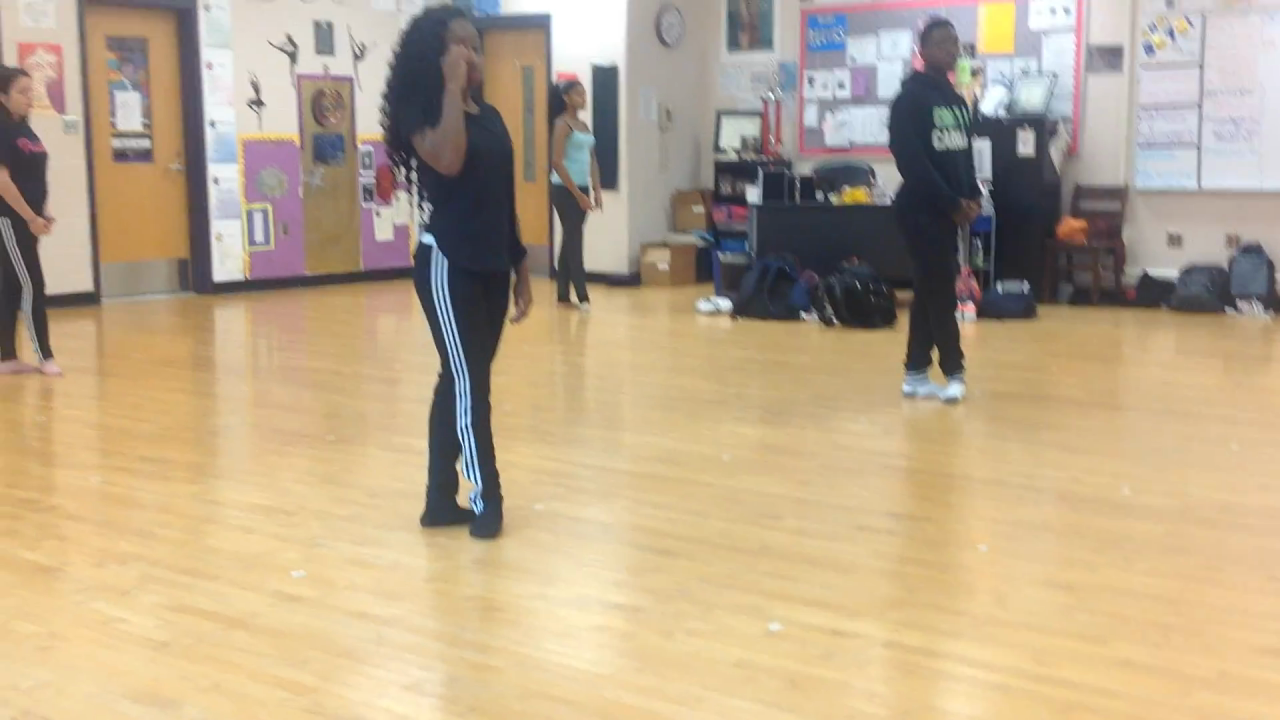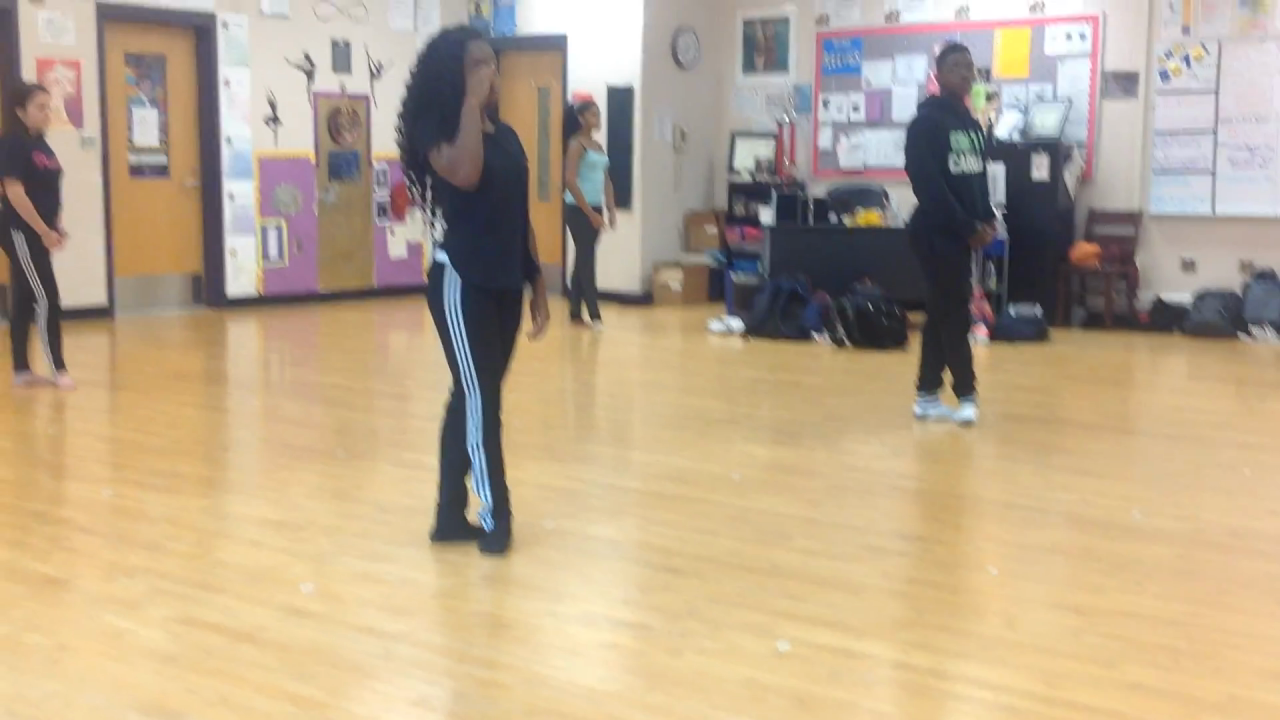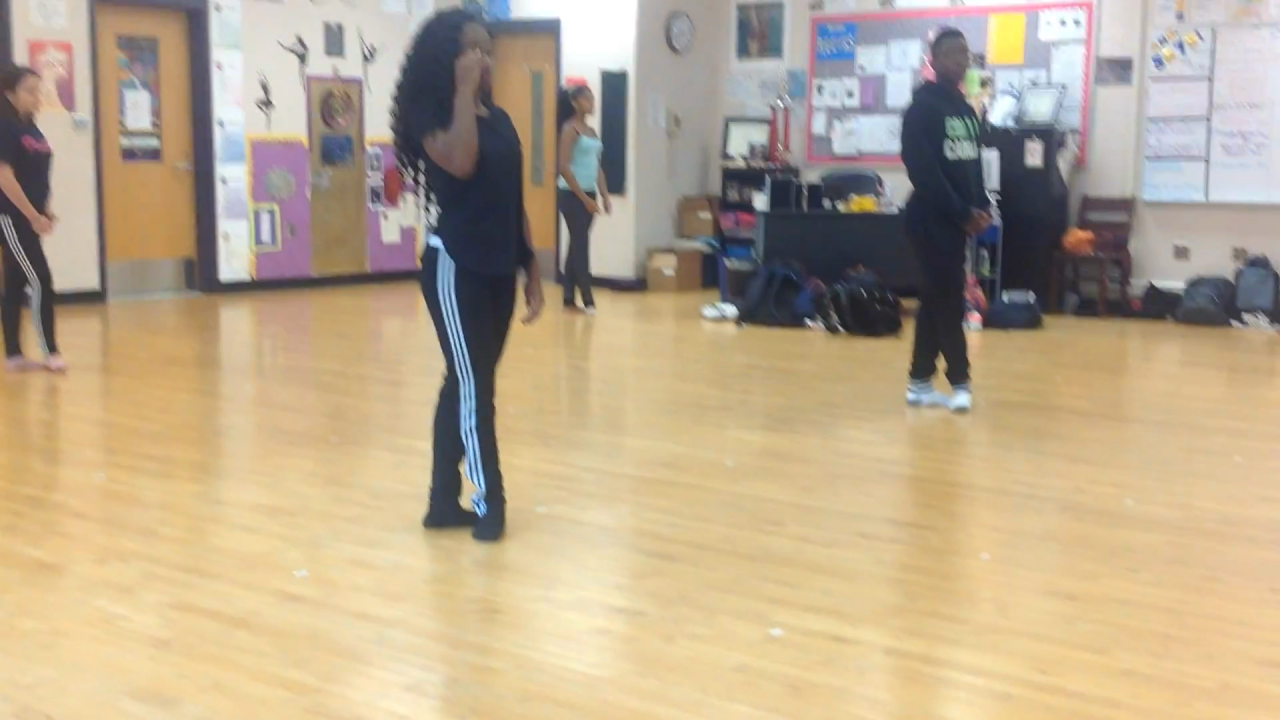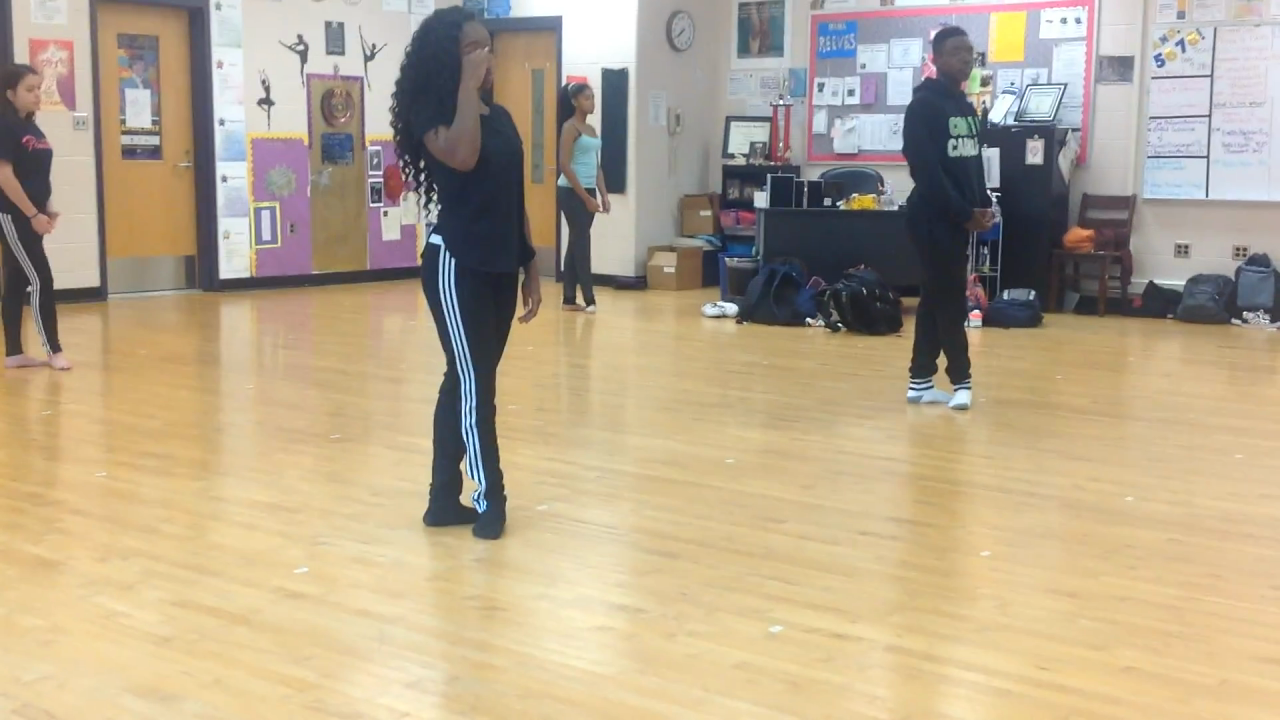
dt=0.2s
person 1, frame 1
left shoulder: (490, 116)
right shoulder: (421, 111)
right elbow: (448, 161)
left wrist: (520, 268)
right wrist: (452, 87)
left hip: (491, 265)
right hip: (448, 263)
left knee: (461, 381)
right knee: (468, 381)
left ankle: (440, 500)
right ankle: (485, 500)
person 1, frame 2
left shoulder: (506, 135)
right shoulder: (437, 129)
right elbow: (464, 174)
left wrist: (537, 284)
right wrist: (471, 103)
left hip: (504, 283)
right hip: (461, 280)
left knee: (473, 398)
right knee: (479, 399)
left ankle: (451, 514)
right ankle: (495, 515)
person 1, frame 3
left shoulder: (500, 119)
right shoulder: (431, 115)
right elbow: (459, 163)
left wrist: (531, 269)
right wrist: (463, 92)
left hip: (497, 269)
right hip: (454, 266)
left knee: (466, 384)
right knee: (473, 385)
left ankle: (444, 501)
right ankle: (488, 501)
person 1, frame 4
left shoulder: (501, 117)
right shoulder: (432, 112)
right elbow: (462, 157)
left wrist: (530, 267)
right wrist: (467, 87)
left hip: (499, 267)
right hip: (456, 264)
left knee: (467, 382)
right knee: (474, 383)
left ankle: (444, 498)
right ankle: (489, 499)
person 2, frame 1
left shoulder: (956, 100)
right shoulder: (910, 98)
left elbow: (964, 153)
right elbow: (911, 160)
left wrist: (971, 197)
right wrist: (951, 203)
left hip: (949, 209)
right hip: (923, 209)
left knee: (931, 290)
right knee: (940, 290)
left ankle: (916, 373)
right ankle: (953, 372)
person 2, frame 2
left shoulder: (972, 124)
right shoulder: (927, 122)
left elbow: (979, 177)
right elbow: (927, 183)
left wrist: (986, 221)
right wrist: (968, 226)
left hip: (963, 233)
right hip: (937, 231)
left knee: (943, 312)
right knee: (954, 313)
left ankle: (927, 395)
right ankle: (965, 394)
person 2, frame 3
left shoulder: (966, 109)
right shoulder: (922, 108)
left elbow: (973, 164)
right elbow: (923, 170)
left wrist: (981, 207)
right wrist: (963, 212)
left hip: (958, 219)
right hip: (933, 218)
left knee: (937, 299)
right knee: (949, 299)
left ankle: (920, 381)
right ankle: (959, 381)
person 2, frame 4
left shoulder: (966, 107)
right shoulder: (924, 105)
left elbow: (974, 162)
right elbow: (925, 168)
left wrist: (982, 205)
right wrist: (964, 212)
left hip: (959, 217)
right hip: (934, 217)
left knee: (937, 297)
right knee: (950, 297)
left ankle: (921, 380)
right ankle: (960, 380)
person 3, frame 1
left shoulder: (26, 131)
left wrist: (42, 214)
right wrist: (30, 217)
left hip: (26, 220)
right knee: (31, 286)
right ankle: (44, 356)
person 3, frame 2
left shoulder: (41, 146)
left wrist: (57, 227)
right wrist: (44, 231)
left hip: (38, 234)
right knee: (47, 299)
right ankle: (58, 369)
person 3, frame 3
left shoulder: (32, 129)
left wrist: (46, 212)
right wrist: (33, 216)
left hip: (27, 218)
right knee: (40, 282)
right ankle: (50, 352)
person 3, frame 4
left shoulder: (33, 128)
left wrist: (47, 209)
right wrist: (33, 214)
left hip: (30, 216)
right knee: (41, 280)
right ankle: (53, 351)
person 4, frame 1
left shoulder: (584, 125)
right shoulder: (562, 124)
left elbow: (592, 160)
right elbow: (557, 162)
left wrist: (596, 190)
right wrist: (577, 194)
left hip: (581, 188)
right hip: (565, 189)
left knee: (570, 241)
right knee: (574, 241)
left ankle: (563, 296)
right ankle: (582, 297)
person 4, frame 2
left shoulder: (598, 146)
right shoulder: (576, 144)
left elbow: (606, 180)
right elbow: (570, 181)
left wrist: (610, 209)
right wrist: (590, 212)
left hip: (595, 208)
right hip: (578, 209)
left knee: (583, 261)
right knee: (586, 260)
left ankle: (576, 314)
right ankle: (594, 315)
person 4, frame 3
left shoulder: (591, 131)
right shoulder: (569, 129)
left elbow: (597, 166)
right elbow: (563, 167)
left wrist: (604, 195)
right wrist: (584, 197)
left hip: (588, 194)
right hip: (572, 194)
left knee: (577, 246)
right knee: (580, 245)
left ankle: (569, 300)
right ankle: (587, 301)
person 4, frame 4
left shoulder: (591, 129)
right shoulder: (570, 127)
right elbow: (564, 165)
left wrist: (603, 194)
right wrist: (585, 196)
left hip: (587, 192)
right hip: (571, 192)
left knee: (577, 244)
right knee: (581, 243)
left ankle: (569, 299)
right ankle: (588, 299)
